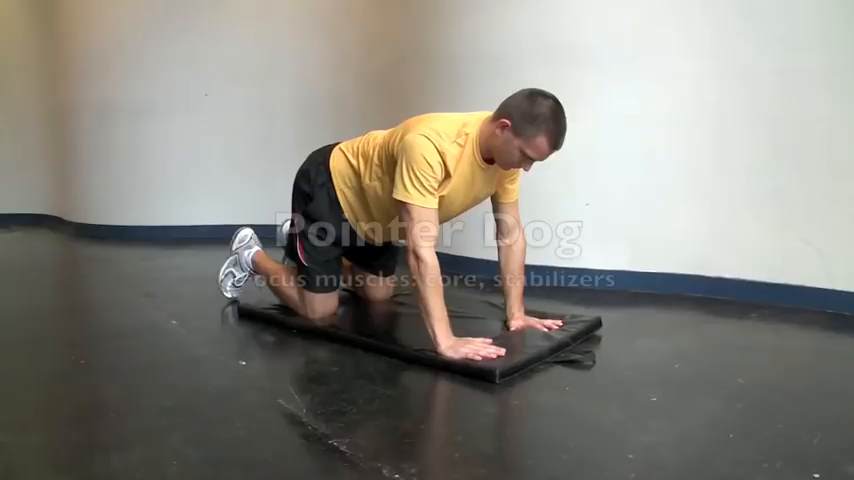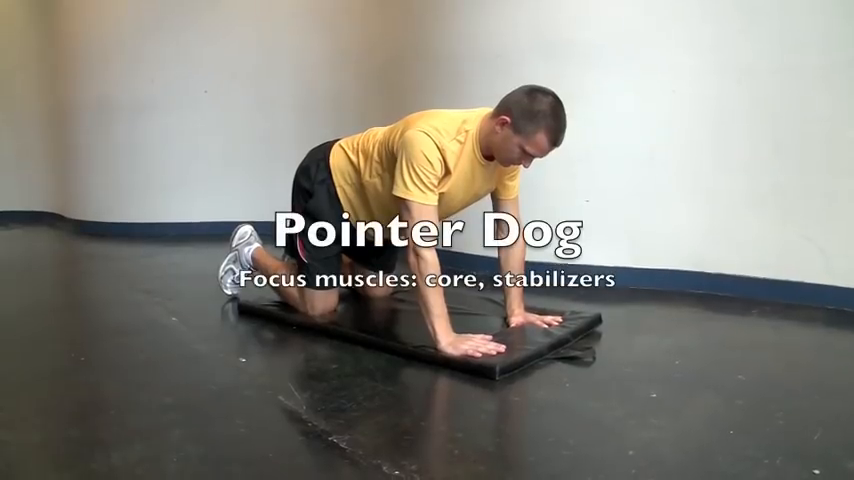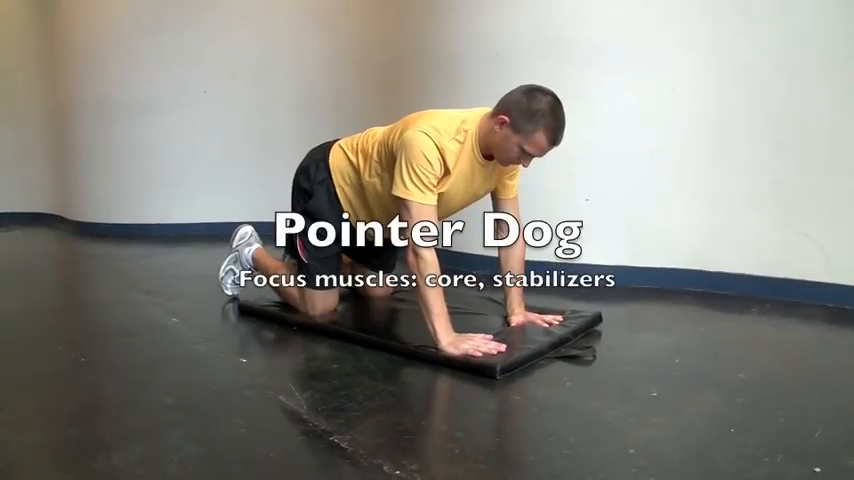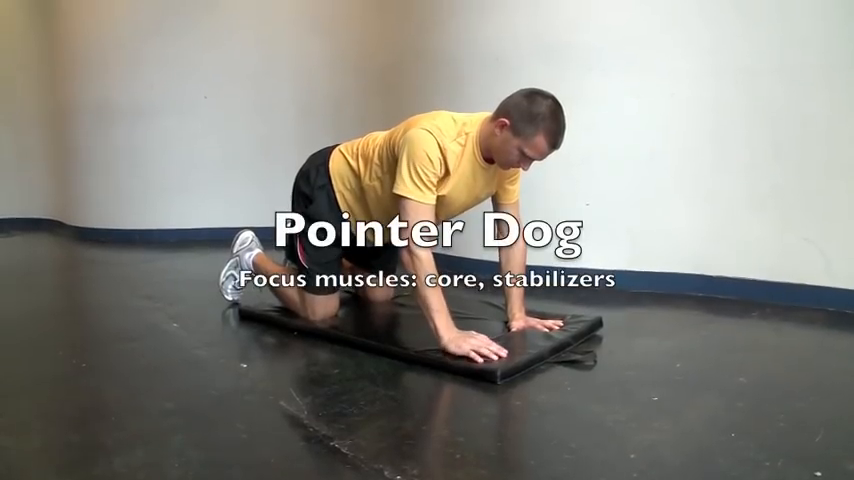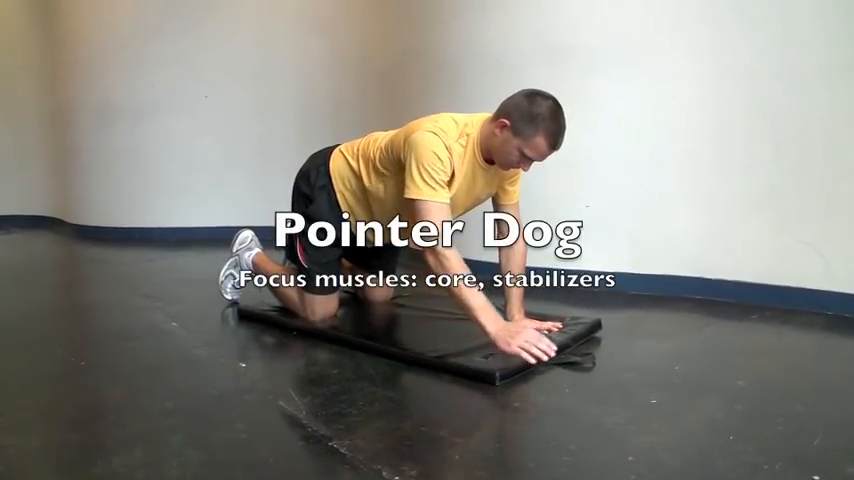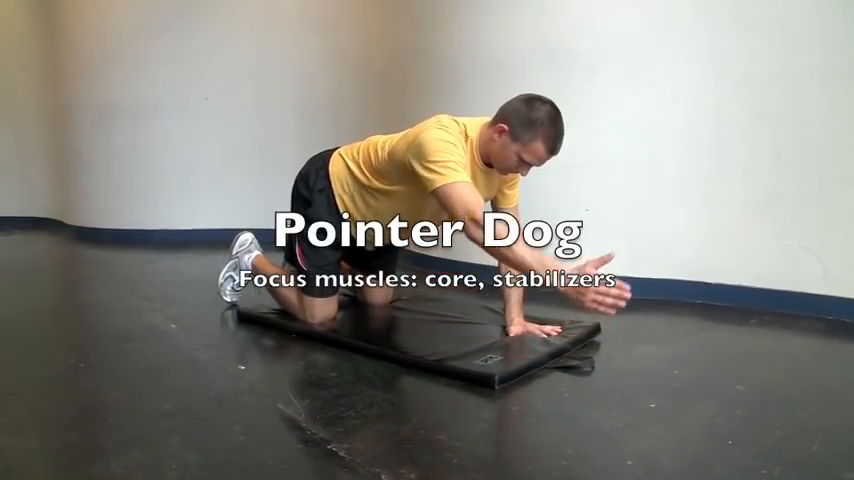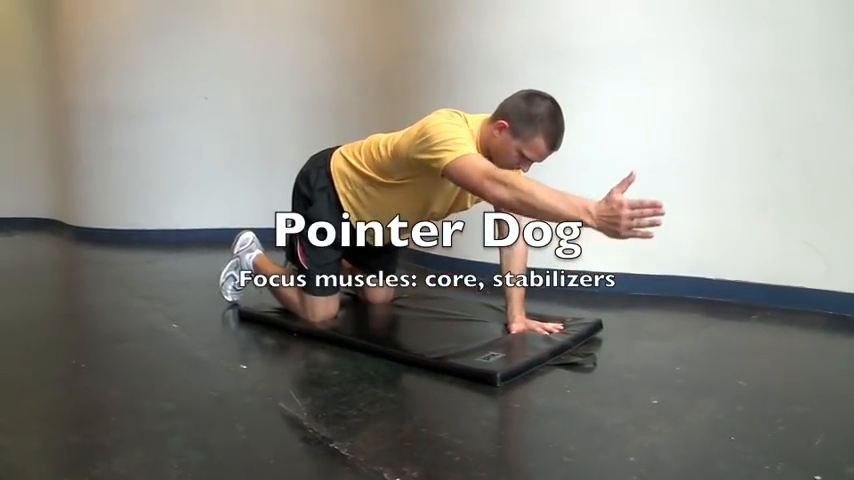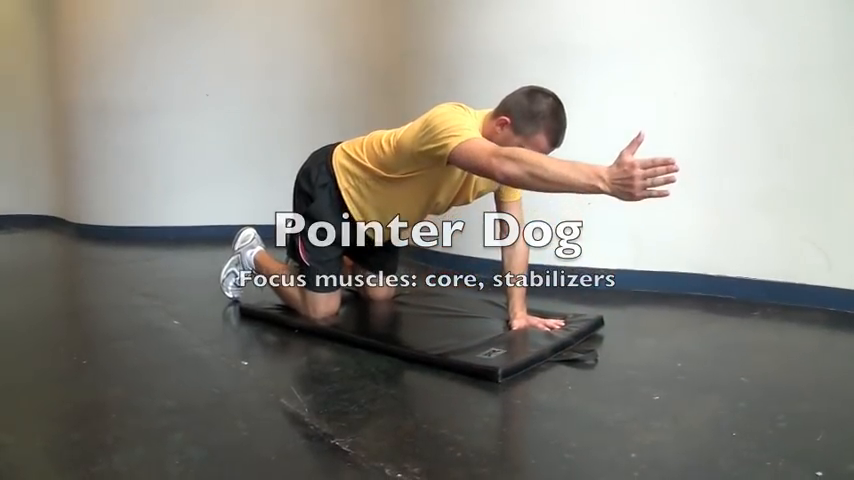
dt=0.5s
person 1, frame 1
left shoulder: (506, 149)
right shoulder: (430, 145)
left elbow: (511, 234)
right elbow: (421, 248)
left wrist: (516, 313)
right wrist: (445, 340)
left hip: (375, 208)
right hip: (330, 188)
left knee: (378, 295)
right knee: (318, 311)
left ankle: (303, 242)
right ankle: (251, 257)
person 1, frame 2
left shoulder: (506, 146)
right shoulder: (429, 141)
left elbow: (510, 230)
right elbow: (421, 247)
left wrist: (515, 309)
right wrist: (445, 337)
left hip: (377, 205)
right hip: (330, 184)
left knee: (378, 292)
right knee: (318, 307)
left ankle: (314, 252)
right ankle: (251, 252)
person 1, frame 3
left shoulder: (506, 145)
right shoulder: (428, 141)
left elbow: (510, 229)
right elbow: (420, 246)
left wrist: (516, 308)
right wrist: (445, 336)
left hip: (377, 206)
right hip: (329, 185)
left knee: (378, 293)
right knee: (319, 307)
left ankle: (319, 254)
right ankle: (251, 254)
person 1, frame 4
left shoulder: (507, 149)
right shoulder: (430, 141)
left elbow: (511, 233)
right elbow: (414, 246)
left wrist: (517, 312)
right wrist: (448, 333)
left hip: (378, 211)
right hip: (329, 189)
left knee: (379, 296)
right knee: (319, 312)
left ankle: (334, 264)
right ankle: (252, 259)
person 1, frame 5
left shoulder: (508, 150)
right shoulder: (434, 143)
left elbow: (511, 234)
right elbow: (438, 248)
left wrist: (516, 315)
right wrist: (497, 328)
left hip: (380, 212)
right hip: (330, 190)
left knee: (378, 296)
right knee: (319, 312)
left ankle: (335, 264)
right ankle: (251, 257)
person 1, frame 6
left shoulder: (506, 153)
right shoulder: (441, 142)
left elbow: (510, 233)
right elbow: (478, 227)
left wrist: (514, 317)
right wrist: (563, 280)
left hip: (377, 216)
right hip: (328, 192)
left knee: (377, 298)
right knee: (318, 315)
left ankle: (329, 265)
right ankle: (252, 259)
person 1, frame 7
left shoulder: (506, 149)
right shoulder: (445, 132)
left elbow: (513, 234)
right elbow: (497, 189)
left wrist: (516, 315)
right wrist: (594, 214)
left hip: (376, 214)
right hip: (329, 189)
left knee: (378, 298)
right knee: (319, 313)
left ankle: (335, 265)
right ankle: (252, 258)
person 1, frame 8
left shoulder: (502, 150)
right shoulder: (450, 123)
right elbow: (505, 167)
left wrist: (517, 311)
right wrist: (606, 179)
left hip: (376, 211)
right hip: (330, 187)
left knee: (380, 294)
right knee: (320, 310)
left ankle: (319, 253)
right ankle: (254, 255)
